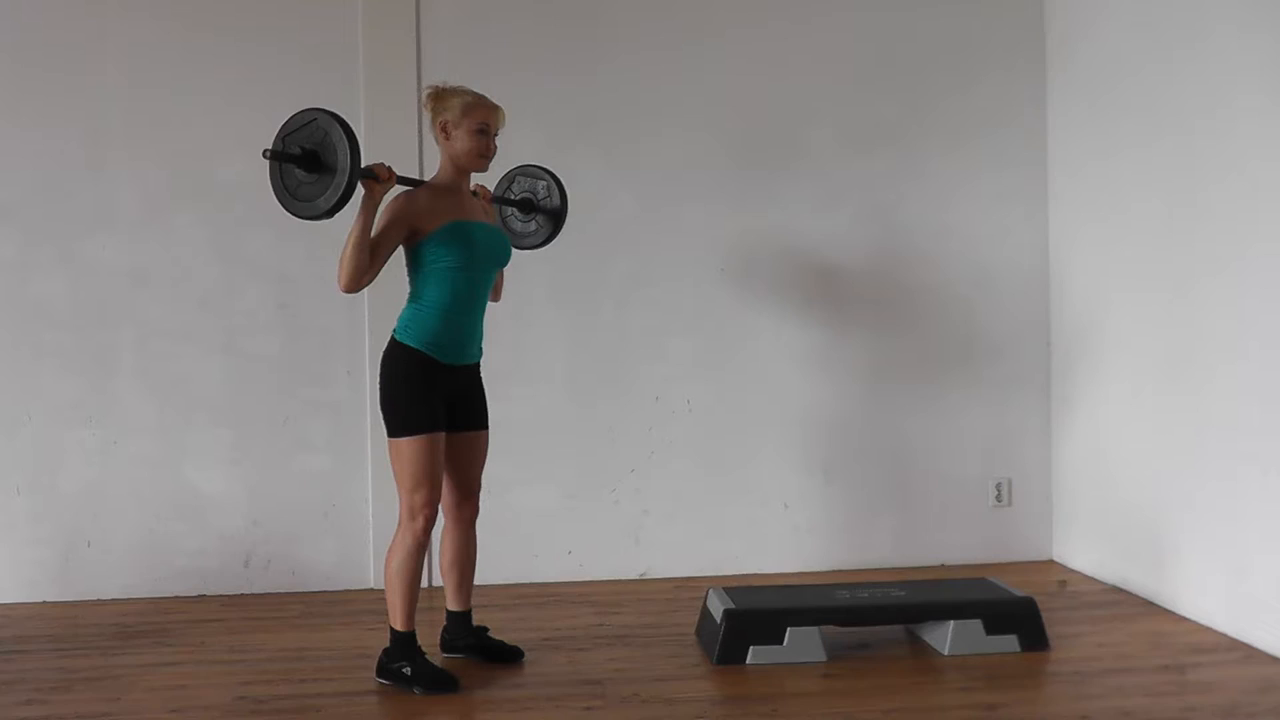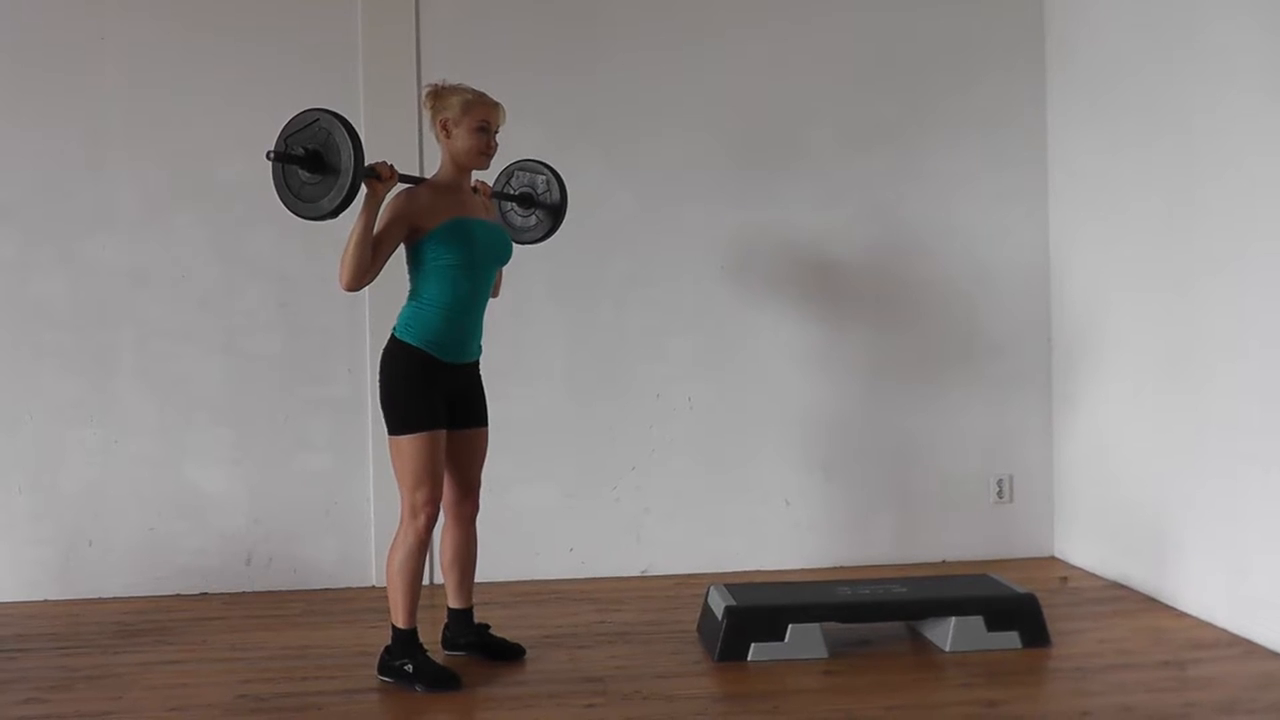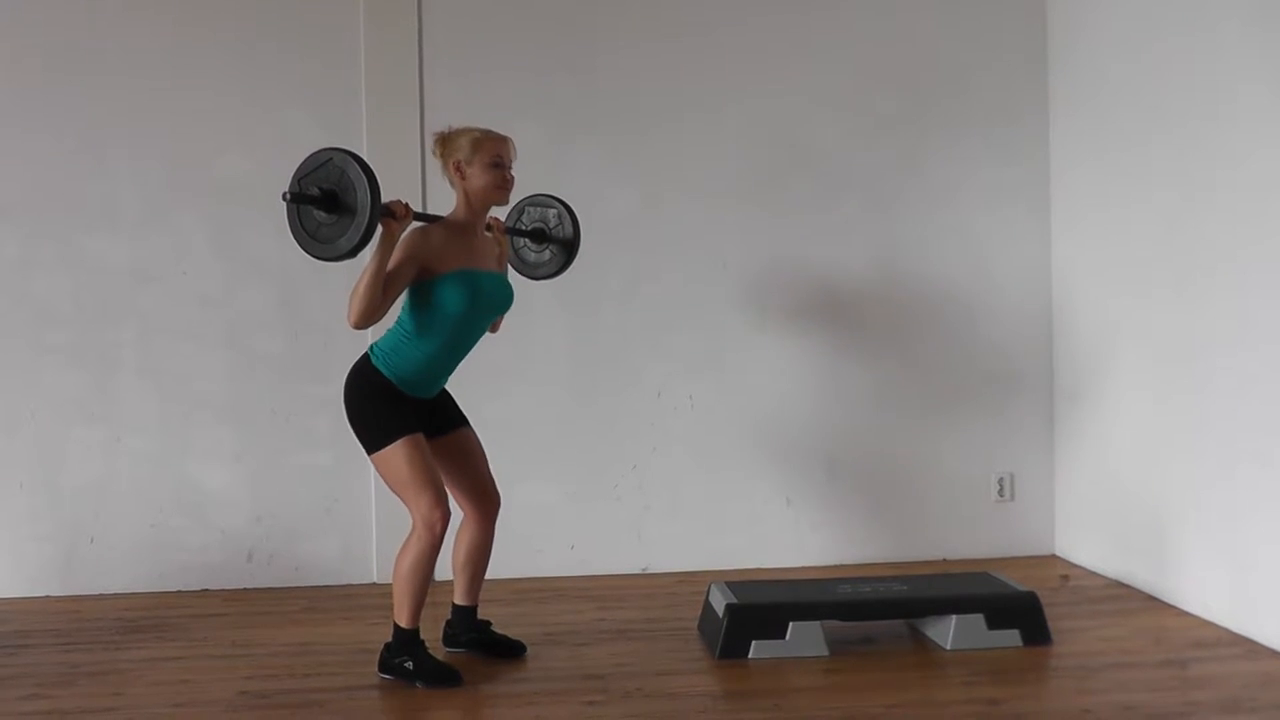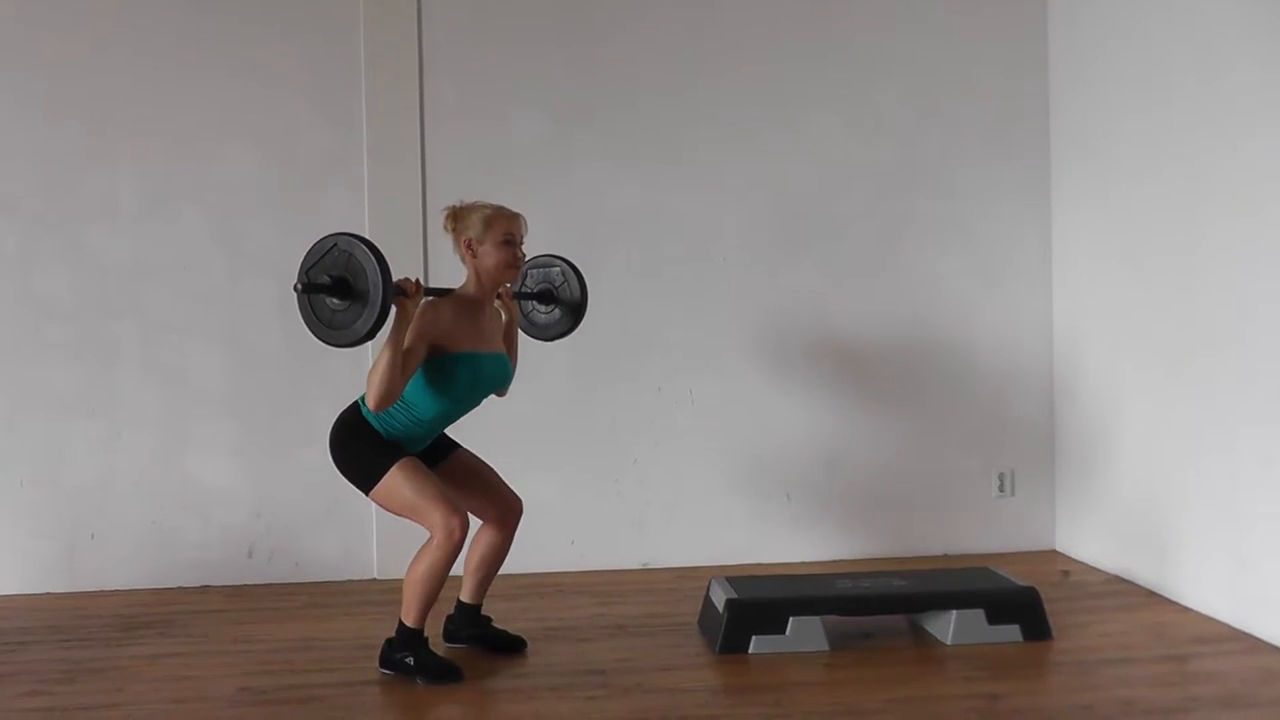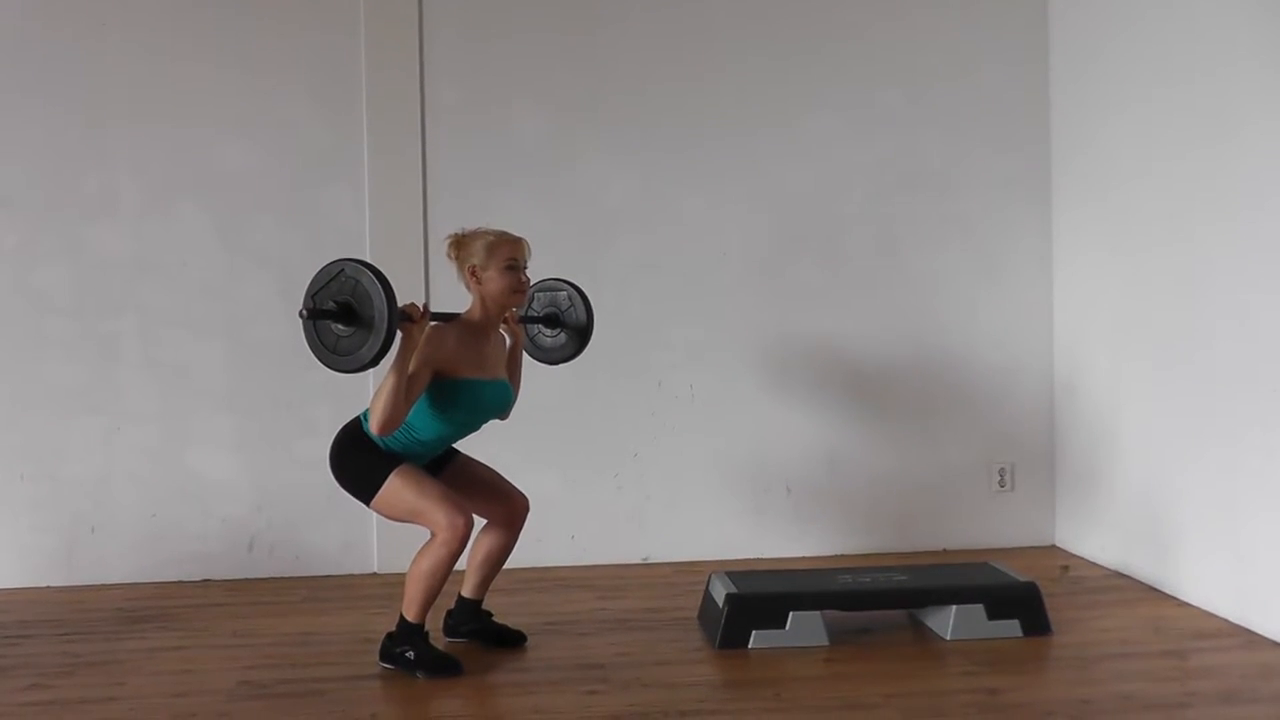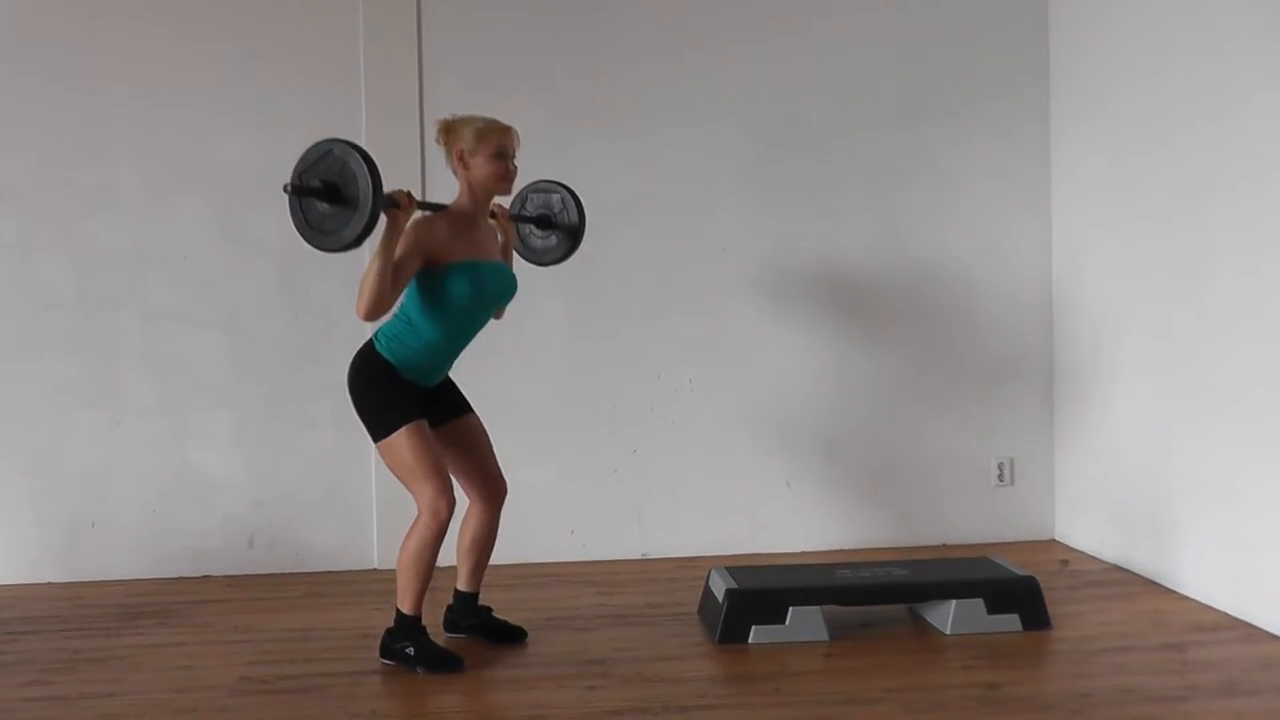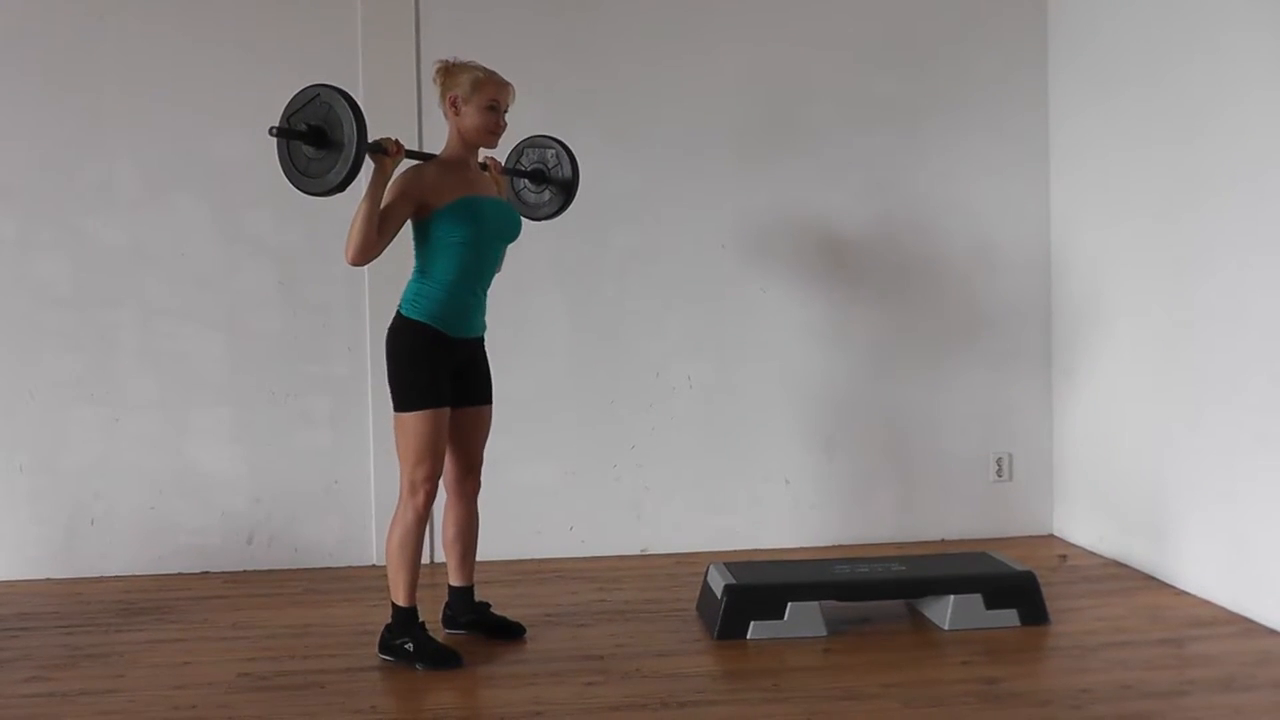
dt=0.7s
person 1, frame 1
left shoulder: (480, 206)
right shoulder: (413, 204)
right elbow: (351, 280)
right wrist: (370, 200)
left hip: (463, 370)
right hip: (415, 368)
left knee: (464, 505)
right knee: (420, 514)
left ankle: (460, 628)
right ankle: (398, 653)
person 1, frame 2
left shoulder: (480, 203)
right shoulder: (413, 202)
right elbow: (353, 278)
right wrist: (373, 198)
left hip: (463, 367)
right hip: (415, 366)
left knee: (464, 504)
right knee: (421, 512)
left ankle: (462, 626)
right ankle: (400, 651)
person 1, frame 3
left shoulder: (484, 242)
right shoulder: (427, 241)
left elbow: (491, 322)
right elbow: (360, 316)
right wrist: (387, 238)
left hip: (426, 393)
right hip: (378, 392)
left knee: (484, 504)
right knee: (432, 515)
left ankle: (464, 624)
right ankle: (401, 650)
person 1, frame 4
left shoulder: (491, 314)
right shoulder: (437, 315)
left elbow: (499, 386)
right elbow: (379, 398)
right wrist: (403, 318)
left hip: (417, 439)
right hip: (365, 438)
left knee: (506, 509)
right knee: (449, 524)
left ankle: (465, 620)
right ankle: (403, 646)
person 1, frame 5
left shoulder: (496, 340)
right shoulder: (443, 341)
left elbow: (500, 409)
right elbow: (381, 424)
right wrist: (408, 344)
left hip: (420, 453)
right hip: (365, 452)
left knee: (513, 507)
right knee: (453, 522)
left ankle: (466, 614)
right ankle: (403, 640)
person 1, frame 6
left shoulder: (488, 231)
right shoulder: (433, 230)
left elbow: (495, 309)
right elbow: (369, 308)
right wrist: (394, 228)
left hip: (430, 380)
right hip: (382, 377)
left knee: (491, 490)
right knee: (437, 502)
left ankle: (465, 609)
right ankle: (402, 635)
person 1, frame 7
left shoulder: (487, 180)
right shoulder: (422, 178)
right elbow: (359, 252)
right wrist: (381, 173)
left hip: (468, 342)
right hip: (421, 339)
left knee: (465, 481)
right knee: (421, 488)
left ankle: (463, 604)
right ankle: (400, 629)
